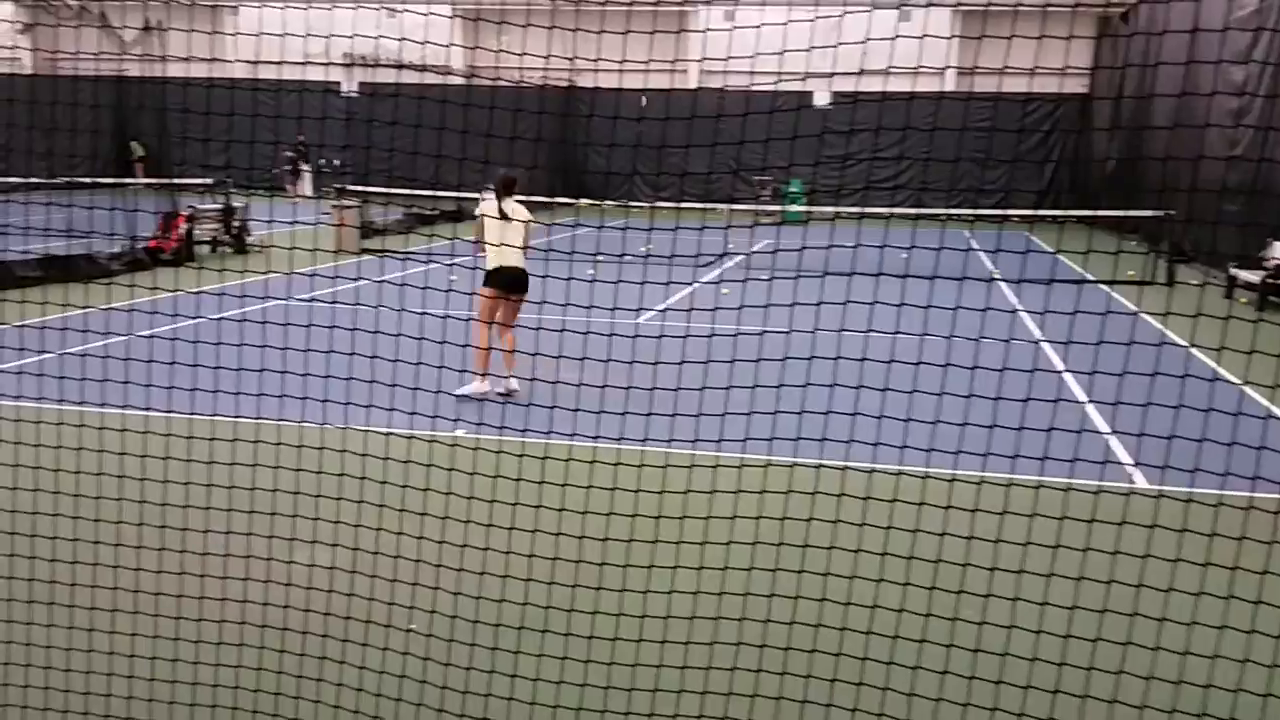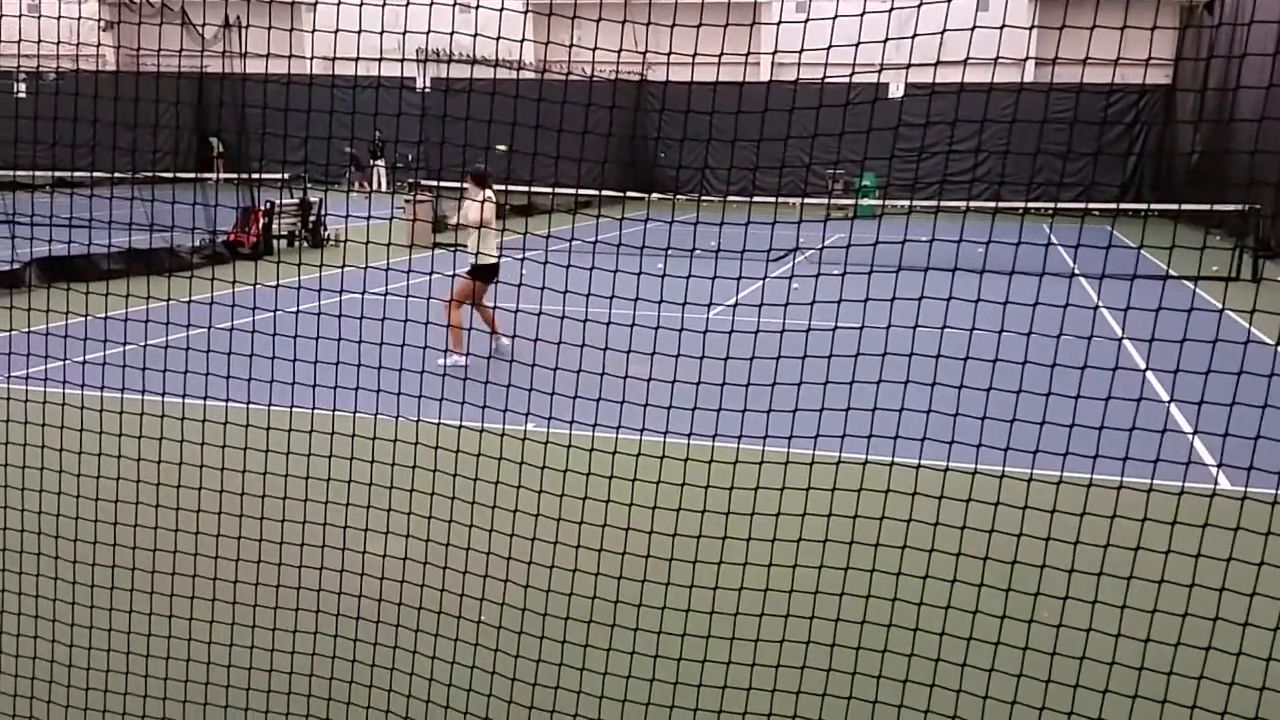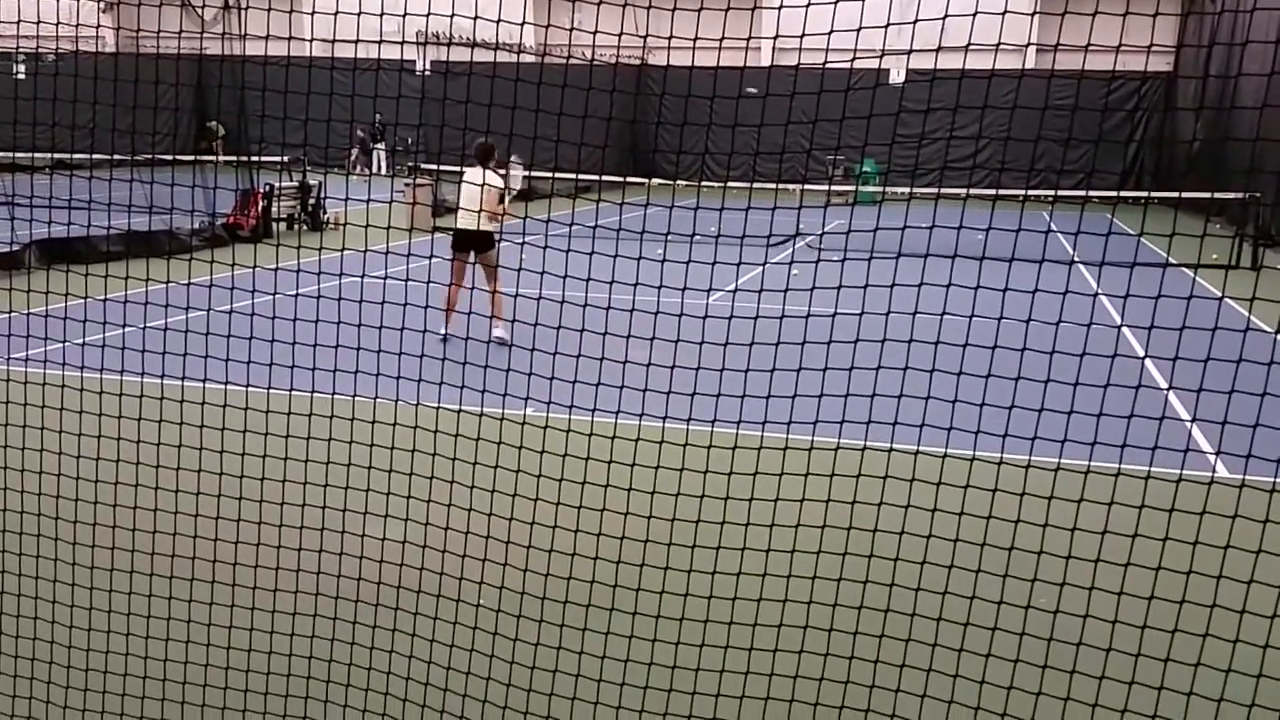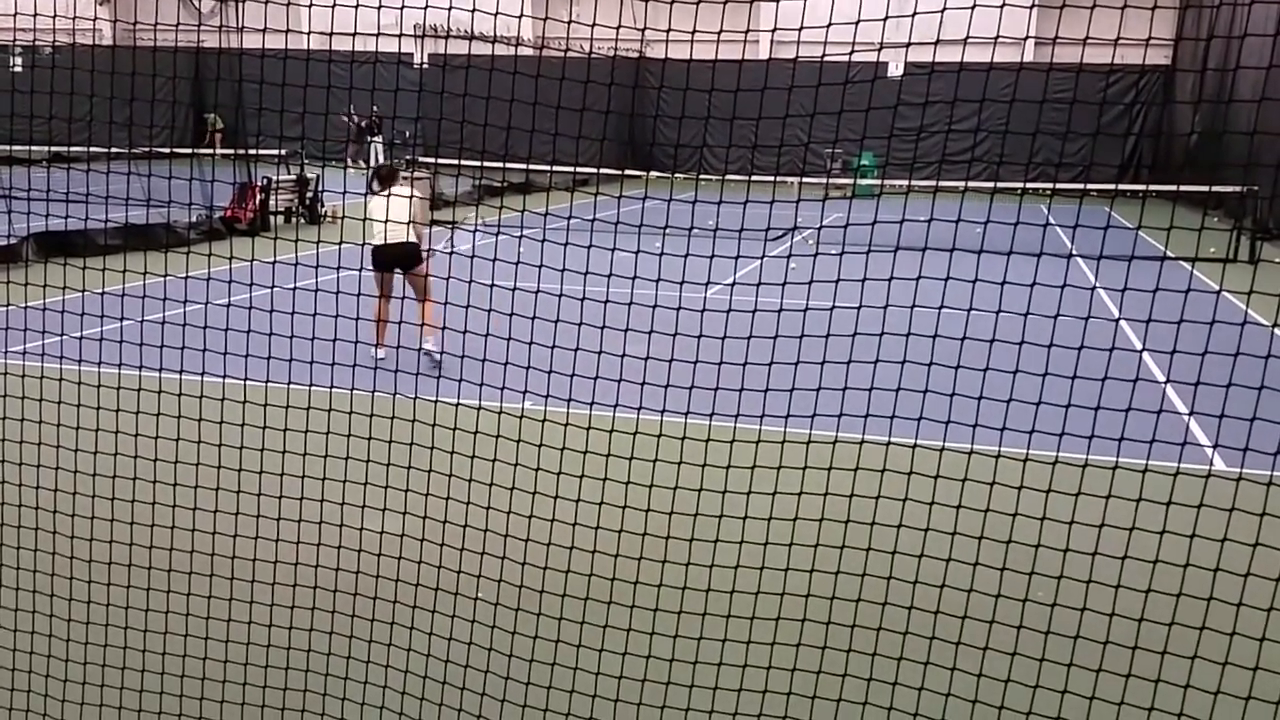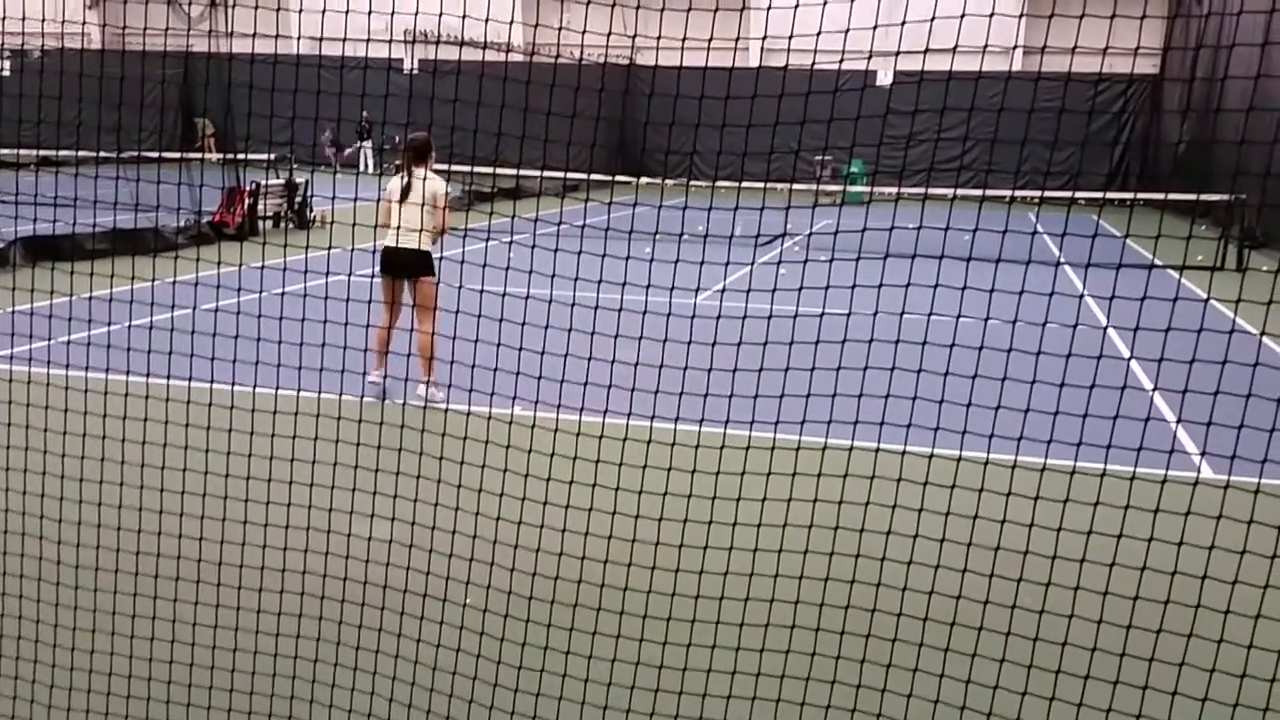
dt=1s
person 1, frame 1
left shoulder: (485, 205)
right shoulder: (524, 212)
left elbow: (479, 240)
left hip: (498, 271)
right hip: (519, 274)
left knee: (482, 327)
right knee: (506, 327)
left ankle: (480, 381)
right ankle: (510, 378)
person 1, frame 2
left shoulder: (487, 196)
right shoulder: (469, 201)
left elbow: (485, 218)
right elbow: (461, 223)
left wrist: (463, 221)
right wrist: (458, 221)
left hip: (485, 264)
right hip: (482, 262)
left knee: (452, 304)
right knee: (477, 302)
left ankle: (457, 354)
right ankle: (498, 339)
person 1, frame 3
left shoulder: (467, 173)
right shoulder: (495, 180)
right elbow: (492, 214)
right wrist: (502, 211)
left hip: (461, 231)
right hip: (482, 234)
left knee: (456, 282)
right knee: (493, 282)
left ankle: (446, 326)
right ankle: (498, 327)
person 1, frame 4
left shoulder: (372, 202)
right shoulder: (413, 194)
right elbow: (420, 229)
right wrist: (422, 249)
left hip: (381, 249)
right hip: (408, 248)
left knee: (383, 297)
right knee: (425, 298)
left ankle: (379, 347)
right ankle: (429, 342)
person 1, frame 5
left shoulder: (394, 182)
right shoulder: (436, 184)
left elbow: (383, 222)
right elbow: (442, 227)
left hip: (390, 252)
right hip: (418, 255)
left knee: (389, 316)
right knee: (426, 321)
left ankle: (377, 372)
right ankle: (426, 384)
